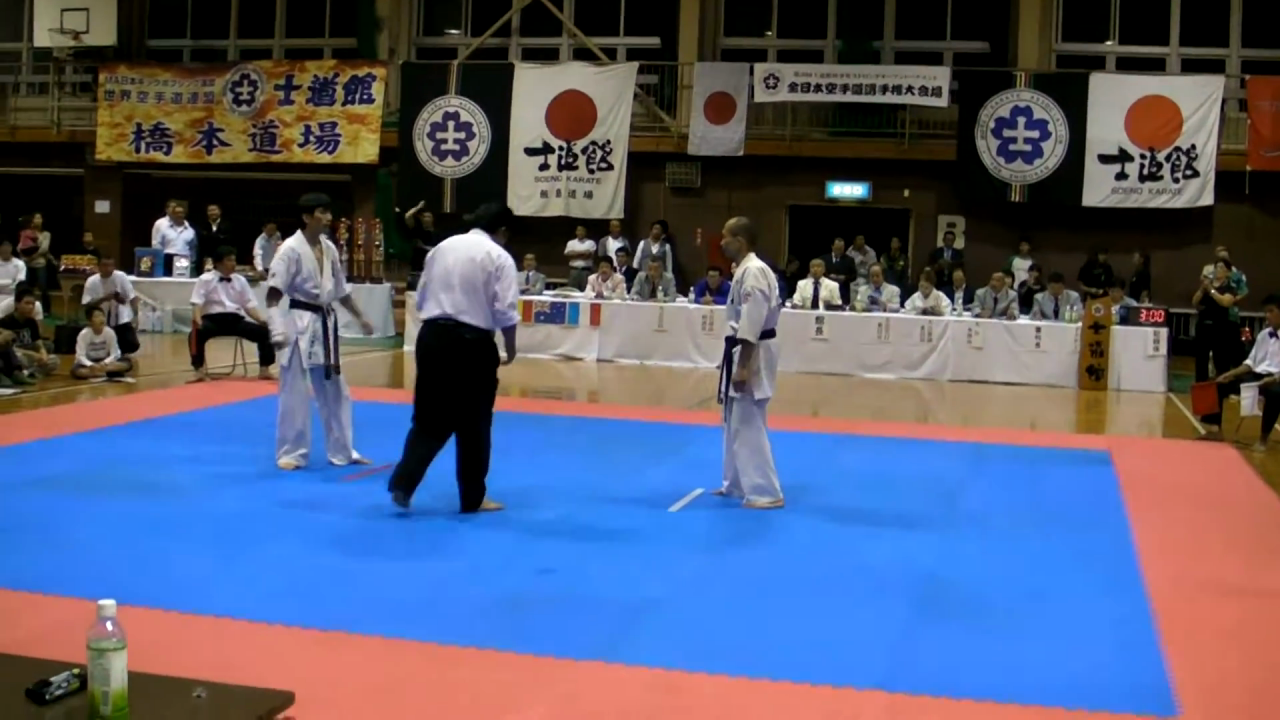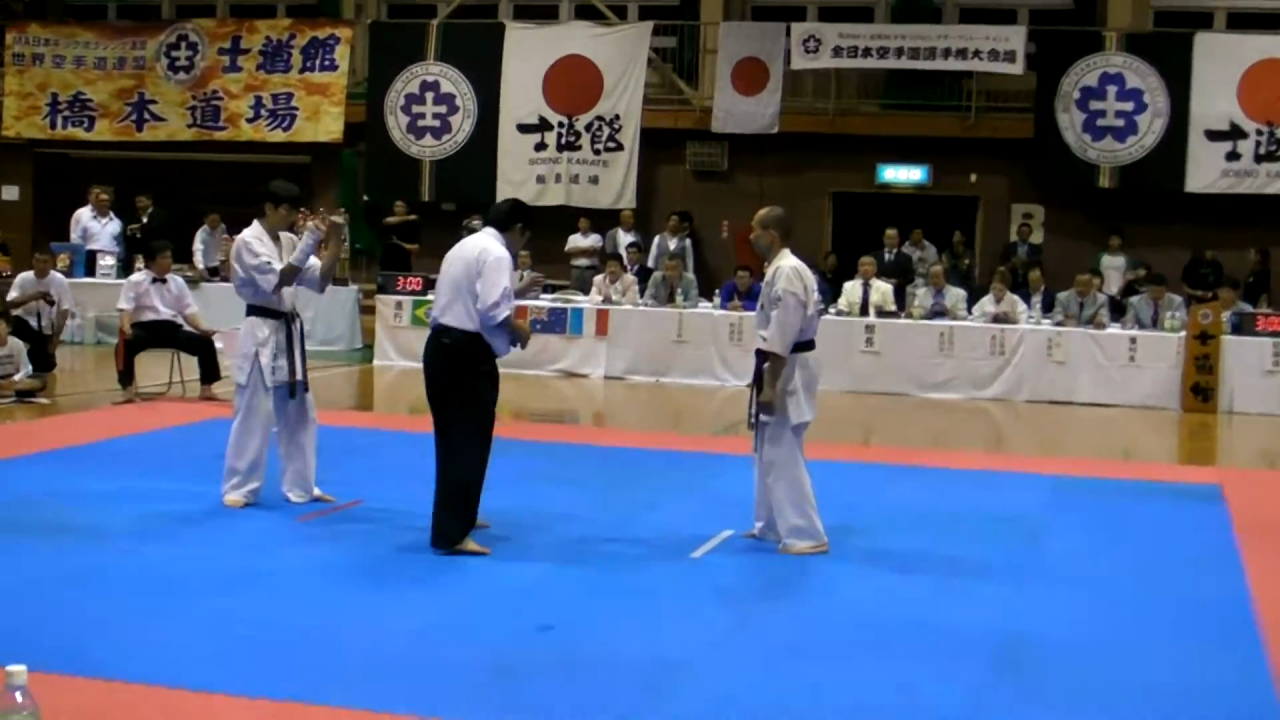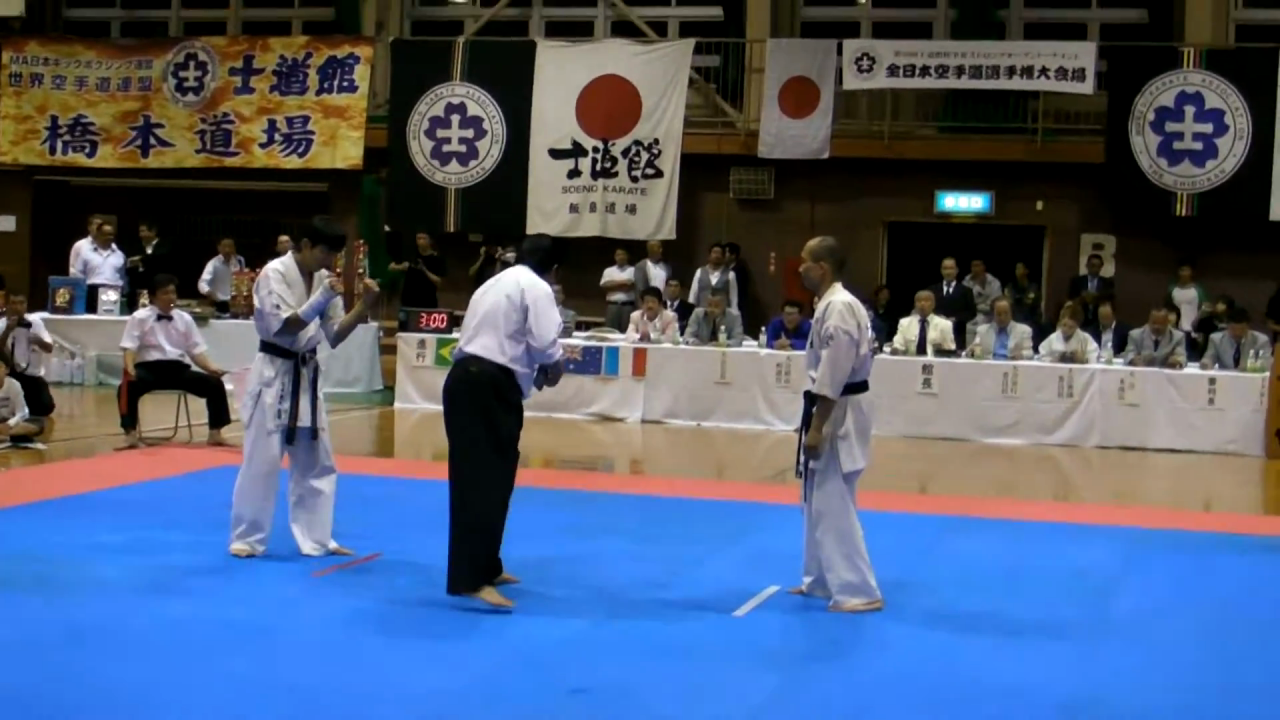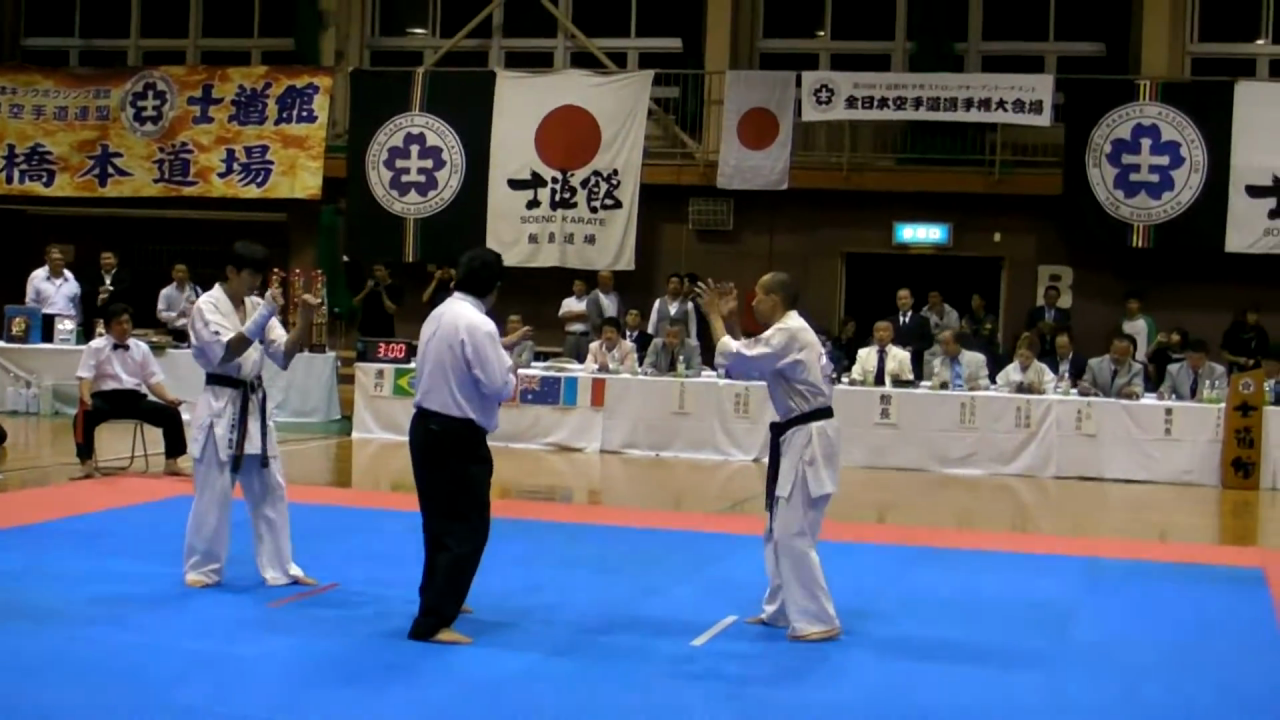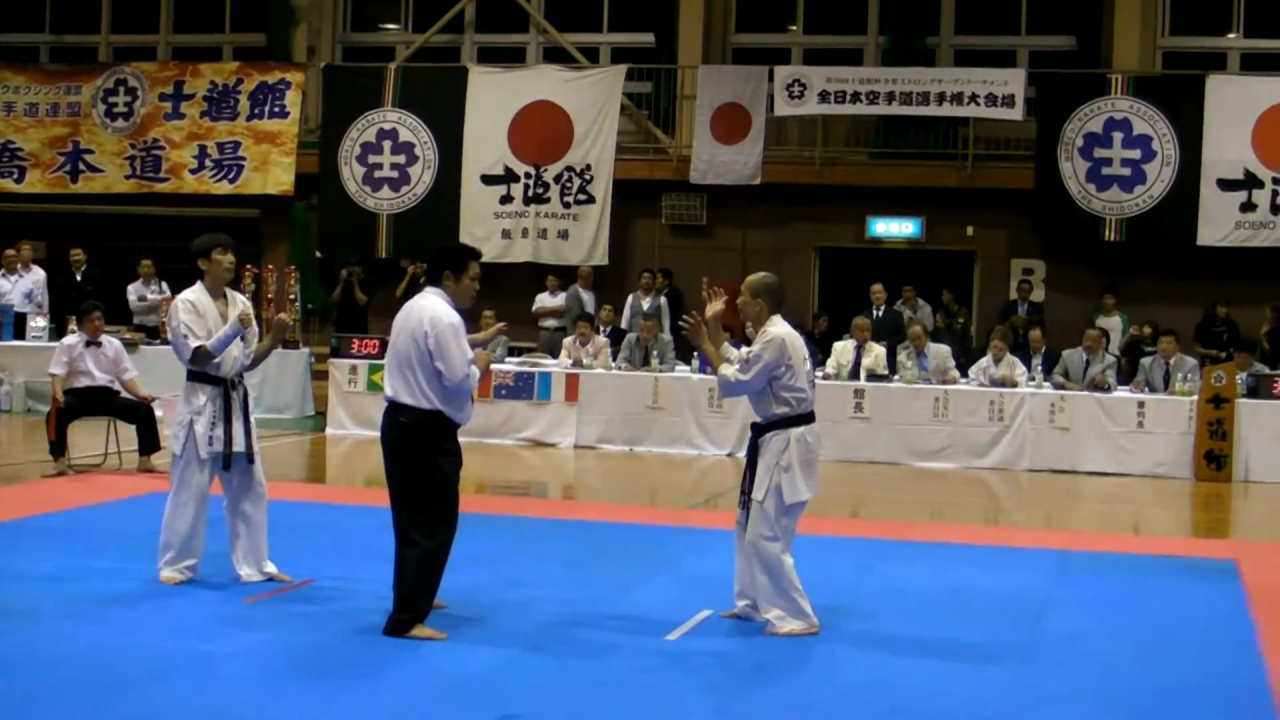
dt=0.7s
person 1, frame 1
left shoulder: (441, 247)
right shoulder: (499, 257)
left elbow: (421, 299)
right elbow: (507, 312)
right wrist: (511, 348)
left hip: (433, 337)
right hip: (471, 344)
left knee: (429, 419)
right knee: (474, 425)
left ankle: (402, 484)
right ankle: (472, 498)
person 1, frame 2
left shoulder: (465, 246)
right shoulder: (495, 253)
right elbow: (493, 310)
left wrist: (512, 294)
right wrist: (519, 331)
left hip: (442, 346)
right hip: (467, 353)
left knee: (454, 435)
right knee: (469, 440)
left ankle: (458, 515)
right ankle: (453, 533)
person 1, frame 3
left shoulder: (495, 283)
right shoulder: (536, 287)
right elbow: (545, 345)
left wrist: (532, 369)
right wrist: (552, 372)
left hip: (464, 379)
right hip: (490, 387)
left knee: (475, 477)
right knee: (488, 481)
left ankle: (485, 567)
right ankle: (470, 578)
person 1, frame 4
left shoulder: (439, 315)
right shoulder: (478, 325)
right elbow: (498, 387)
left wrist: (499, 348)
right wrist: (512, 374)
left hip: (427, 427)
right hip: (457, 437)
left knee: (443, 522)
right knee: (465, 529)
left ankle: (440, 599)
right ankle: (431, 622)
person 1, frame 5
left shoulder: (413, 307)
right shoulder: (443, 317)
right elbow: (459, 379)
left wrist: (467, 351)
right wrist: (480, 365)
left hip: (401, 421)
right hip: (427, 429)
left knee: (415, 517)
right knee: (433, 523)
left ankle: (414, 595)
right ankle: (406, 618)
person 2, frame 1
left shoulder: (753, 271)
right shoulder: (746, 270)
left elbow: (752, 324)
left wrist: (744, 366)
left hip: (751, 355)
right hip: (743, 353)
left knee: (748, 425)
right knee: (736, 423)
person 2, frame 2
left shoulder: (786, 271)
right shoulder: (781, 268)
left elbow: (782, 335)
left wrist: (771, 385)
left hip: (786, 370)
right hip: (780, 369)
left knee: (783, 455)
right knee: (770, 453)
left ankle: (806, 535)
right ankle: (771, 525)
person 2, frame 3
left shoulder: (838, 307)
right shoulder: (832, 304)
left elbow: (833, 377)
left wrist: (816, 428)
right wrist: (815, 423)
left hip: (838, 413)
right hip: (832, 412)
left knee: (834, 505)
right knee: (819, 502)
left ankle: (859, 591)
right ankle: (820, 580)
person 2, frame 4
left shoulder: (789, 333)
right shoulder: (789, 331)
left elbow: (735, 360)
right elbow: (748, 359)
left wrist: (714, 318)
right wrist: (727, 321)
left hip: (808, 441)
right hip: (798, 439)
left knee: (794, 535)
right knee: (779, 532)
left ankle: (818, 620)
right ankle: (781, 609)
person 2, frame 5
left shoulder: (776, 339)
right shoulder: (773, 335)
left elbow: (733, 382)
right elbow: (737, 364)
left wrist: (704, 344)
right wrist: (713, 327)
left hip: (787, 442)
right hip: (777, 439)
left knee: (766, 536)
right knee: (750, 527)
left ankle: (797, 618)
right ankle: (754, 604)
person 3, frame 1
left shoulder: (329, 249)
right shoulder: (291, 249)
right elbow: (274, 293)
left wrist: (360, 317)
right wrist: (277, 330)
left hip: (327, 322)
right hip: (301, 324)
left knee: (336, 392)
right knee: (296, 393)
person 3, frame 2
left shoulder: (288, 241)
right shoulder: (248, 241)
left elbow: (319, 282)
right elbow: (279, 280)
left wrist: (334, 241)
right wrist: (309, 242)
left hip: (290, 334)
right hip: (262, 335)
left knee: (300, 417)
right knee: (254, 416)
left ankle: (301, 486)
right ankle: (238, 489)
person 3, frame 3
left shoulder: (324, 280)
right shoulder: (274, 273)
left elbow: (335, 336)
right elbow: (282, 327)
left wrist: (364, 306)
right wrist: (321, 299)
left hip: (306, 375)
right hip: (273, 374)
left knee: (317, 464)
right knee: (261, 462)
left ankle: (316, 539)
right ankle: (247, 538)
person 3, frame 4
left shoulder: (257, 305)
right shoulder: (207, 305)
left elbow: (283, 356)
right elbow: (227, 351)
left wrist: (303, 322)
right wrist: (265, 314)
left hip: (254, 404)
right hip: (221, 406)
left knee: (270, 492)
right knee: (213, 493)
left ankle: (280, 567)
right ankle: (202, 568)
person 3, frame 5
left shoulder: (240, 302)
right shoulder: (187, 303)
left elbow: (248, 361)
right elbow: (196, 358)
left wrist: (275, 337)
right wrist: (233, 330)
left hip: (236, 401)
right hip: (202, 403)
left knee: (250, 488)
right knee: (190, 490)
left ankle: (255, 564)
right ankle: (175, 565)
